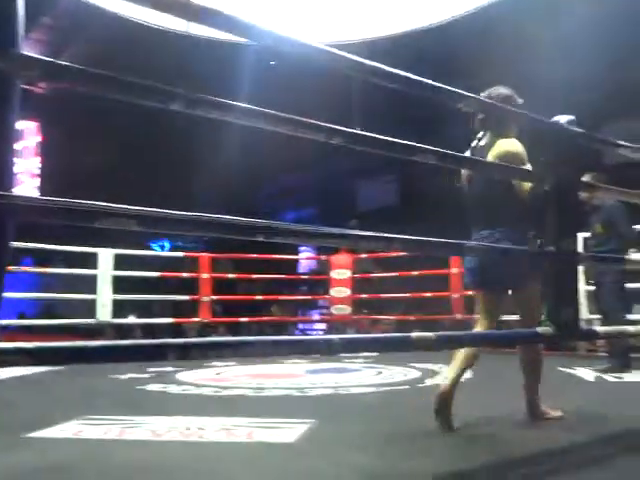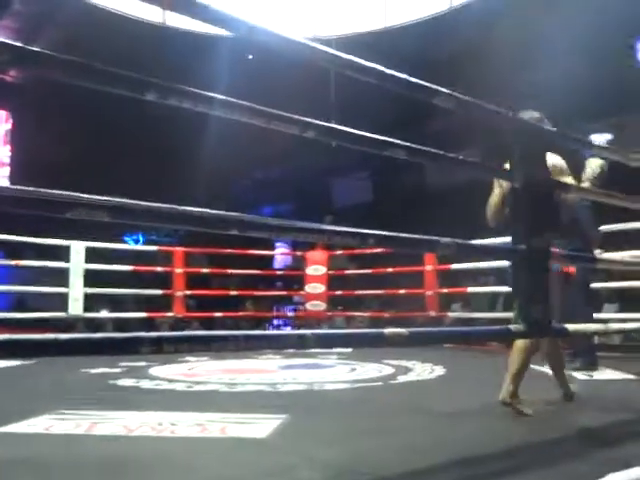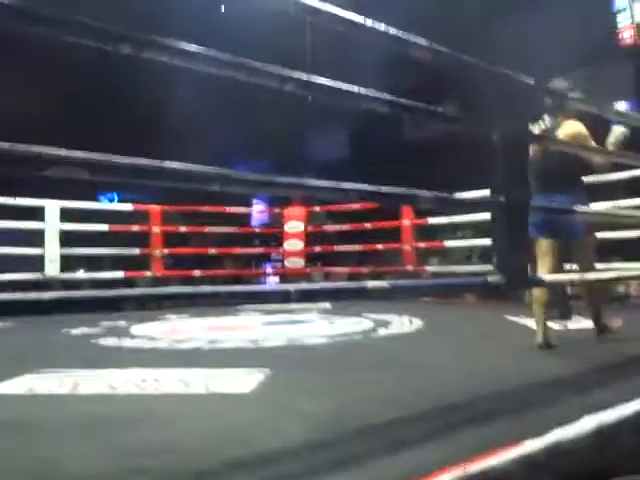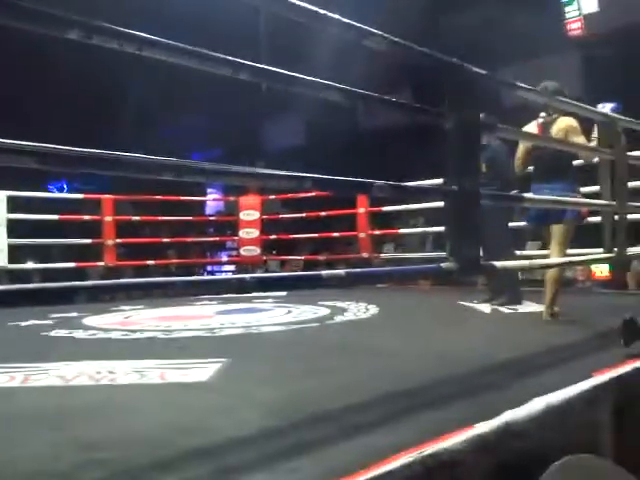
dt=0.5s
person 1, frame 1
left shoulder: (471, 153)
right shoulder: (511, 147)
right elbow: (530, 193)
left hip: (481, 247)
right hip: (513, 245)
left knee: (483, 326)
right knee: (530, 328)
left ankle: (447, 387)
right ankle: (533, 405)
person 1, frame 2
left shoulder: (507, 170)
right shoulder: (552, 162)
left elbow: (492, 217)
right elbow: (574, 199)
right wrist: (592, 170)
left ankle: (564, 385)
right ankle: (510, 390)
person 1, frame 3
left shoulder: (535, 132)
right shoulder: (574, 129)
left elbow: (529, 173)
right elbow: (598, 163)
right wrist: (615, 141)
left hip: (541, 206)
right hip: (570, 205)
left knee: (543, 271)
right knee: (587, 269)
left ankle: (541, 332)
right ankle: (599, 324)
person 1, frame 4
left shoulder: (529, 129)
right shoulder: (567, 124)
left elbow: (519, 169)
right elbow: (587, 154)
right wrist: (597, 133)
left hip: (539, 195)
right hip: (563, 194)
left knee: (555, 250)
right knee: (558, 253)
left ankle: (551, 302)
right ankle: (548, 309)
person 2, frame 1
left shoulder: (612, 206)
right shoulder: (593, 210)
left elbow: (628, 235)
left wrist: (619, 256)
left hip: (611, 269)
right hip: (600, 269)
left knee: (613, 312)
right knee: (607, 313)
left ankle: (619, 359)
right ankle: (616, 358)
person 2, frame 2
left shoulder: (578, 205)
left elbow: (593, 237)
left hip: (577, 266)
left knee: (578, 312)
right knee: (567, 312)
left ankle: (586, 357)
right ankle: (577, 353)
person 2, frame 3
left shoulder: (541, 158)
right shoulder: (531, 159)
left hip: (544, 218)
right hip: (534, 219)
left knee: (547, 264)
right knee: (539, 264)
left ankle: (559, 308)
person 2, frame 4
left shoulder: (497, 147)
right shoulder: (480, 149)
left elbow: (509, 176)
left hip: (495, 206)
right hip: (482, 206)
left knee: (501, 248)
right knee: (489, 250)
left ankle: (511, 293)
right ankle: (496, 291)
